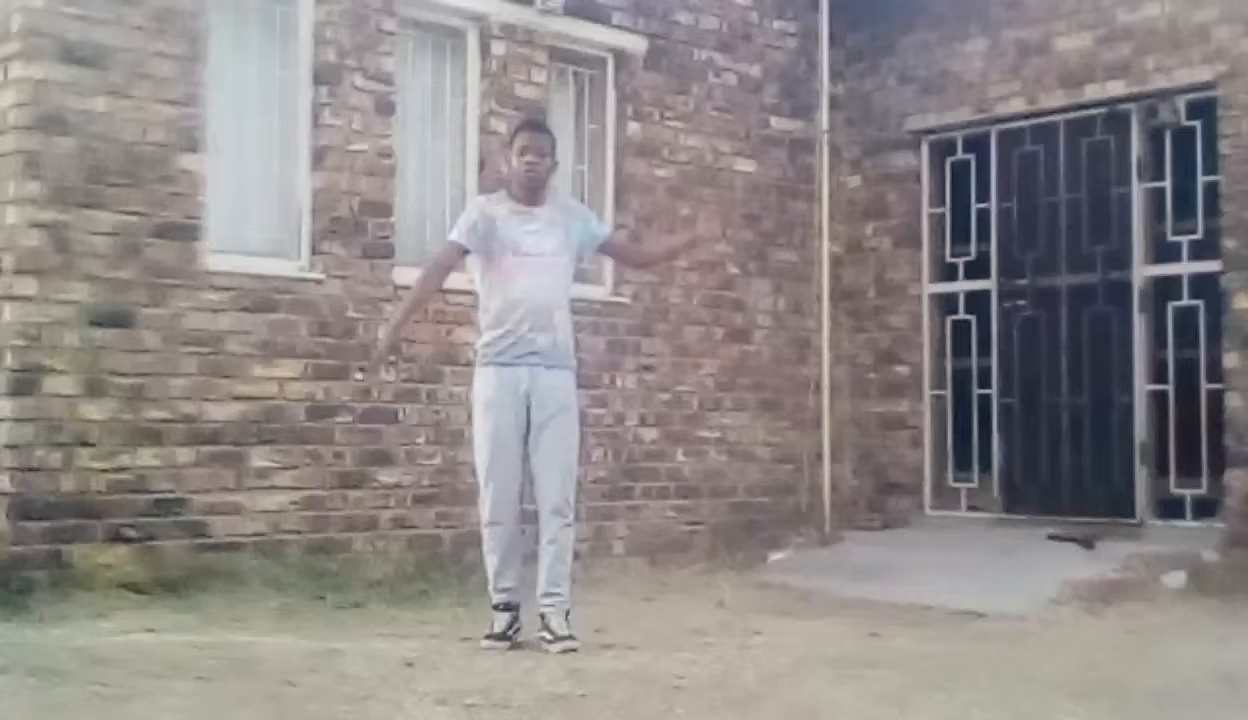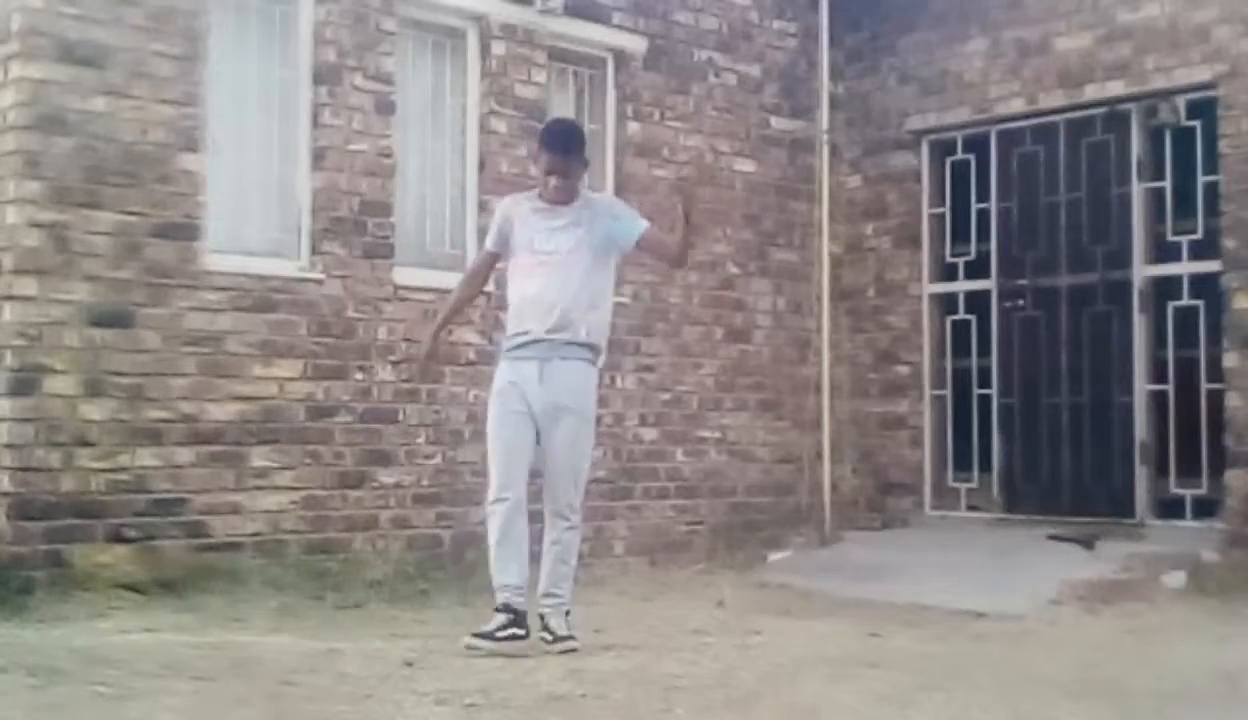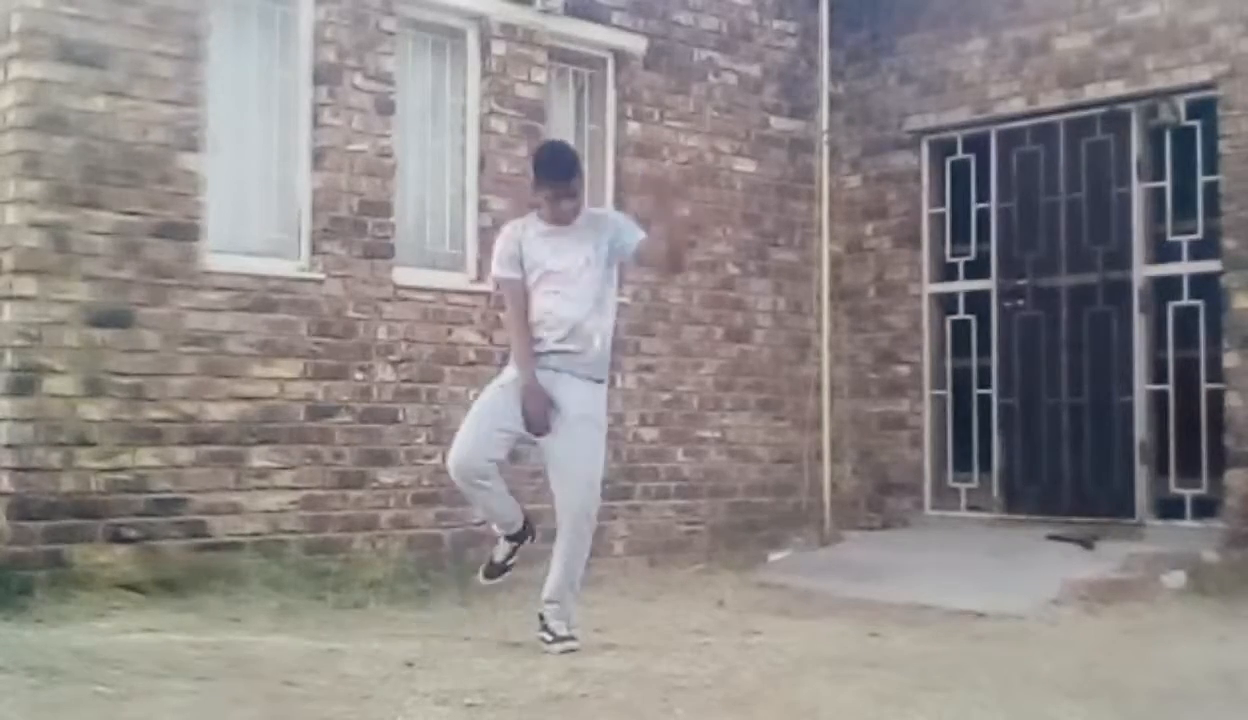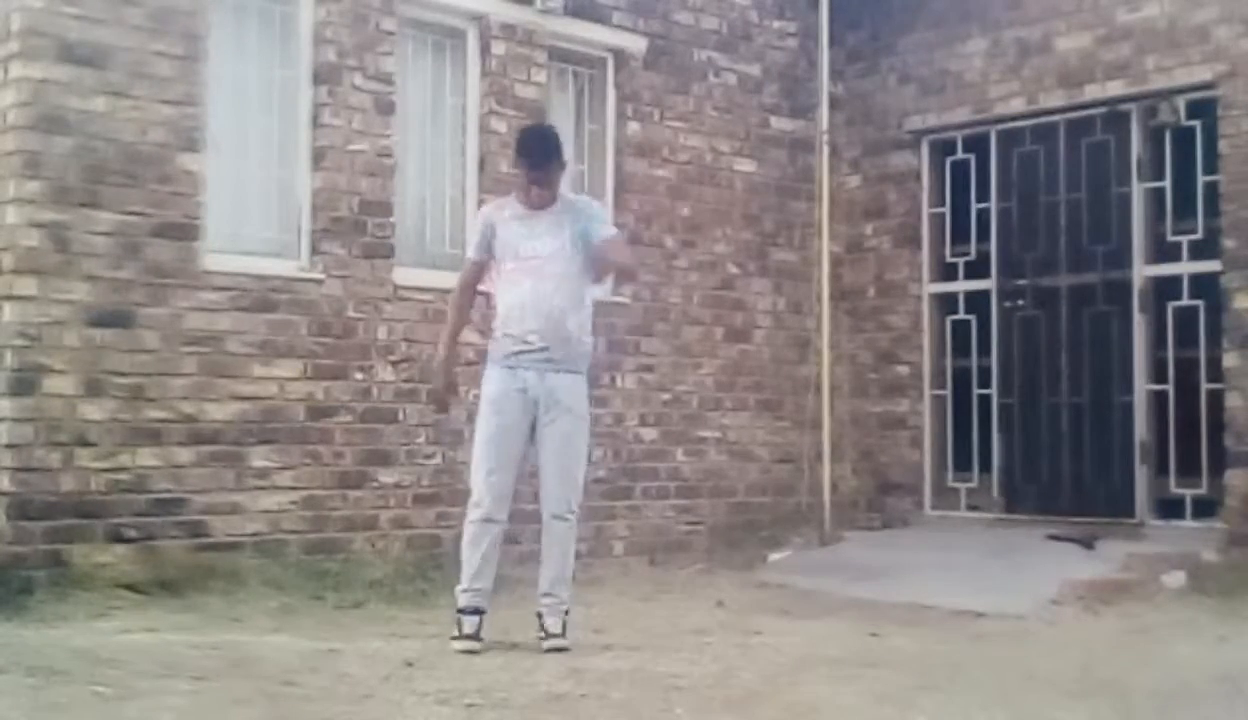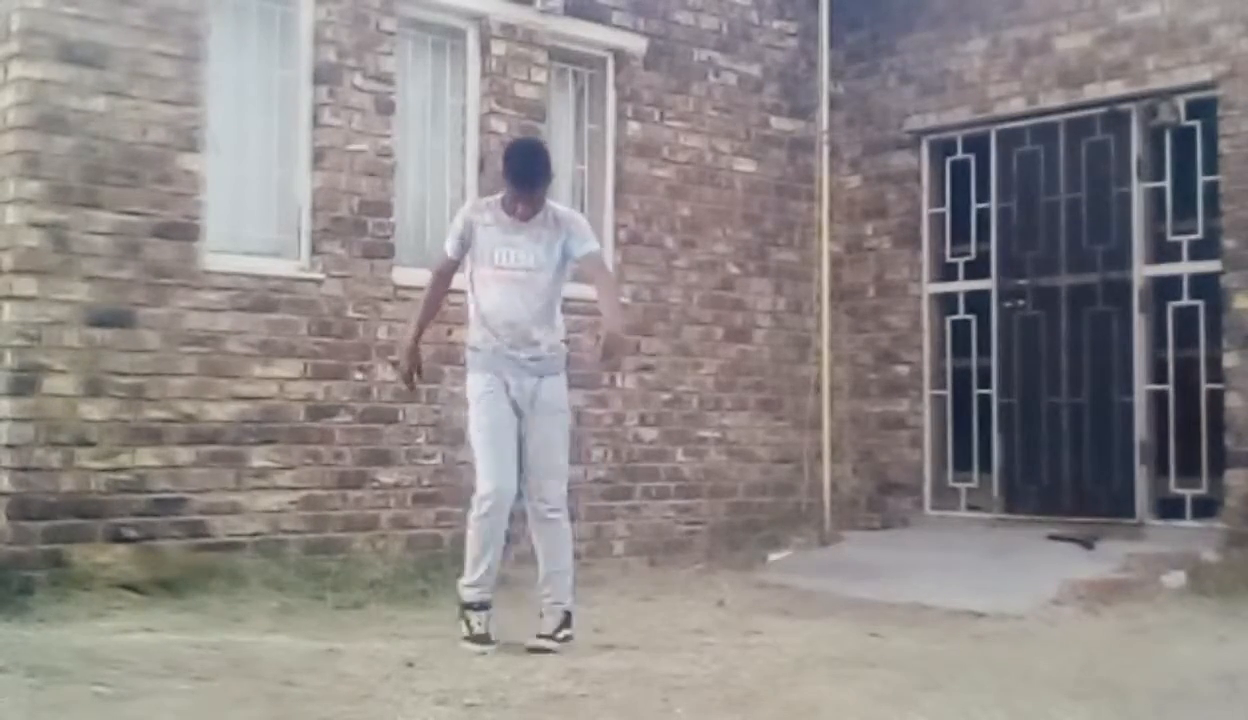
dt=1s
person 1, frame 1
left shoulder: (573, 216)
right shoulder: (484, 212)
left elbow: (638, 256)
right elbow: (439, 268)
left wrist: (695, 236)
right wrist: (394, 326)
left hip: (556, 371)
right hip: (498, 369)
left knee: (557, 499)
right knee: (498, 499)
left ankle: (554, 611)
right ankle: (504, 606)
person 1, frame 2
left shoulder: (607, 213)
right shoulder: (512, 211)
left elbow: (675, 255)
right elbow: (479, 273)
left wrist: (686, 213)
right wrist: (437, 328)
left hip: (573, 368)
right hip: (517, 365)
left knee: (564, 500)
right knee: (505, 490)
left ankle: (554, 611)
right ankle: (510, 609)
person 1, frame 3
left shoulder: (609, 227)
right shoulder: (515, 236)
left elbow: (670, 262)
right elbow: (516, 315)
right wrist: (529, 385)
left hip: (582, 384)
right hip: (526, 374)
left knee: (580, 506)
right knee: (465, 460)
left ankle: (556, 614)
right ankle: (514, 527)
person 1, frame 4
left shoulder: (586, 215)
right shoulder: (494, 216)
left elbow: (624, 263)
right elbow: (467, 287)
left wrist: (615, 263)
right wrist: (445, 357)
left hip: (565, 372)
right hip: (506, 369)
left knee: (562, 500)
right knee: (489, 492)
left ankle: (553, 611)
right ankle: (470, 608)
person 1, frame 5
left shoulder: (567, 225)
right shoulder: (474, 217)
left elbow: (600, 276)
right elbow: (443, 276)
left wrist: (613, 322)
right wrist: (413, 342)
left hip: (546, 374)
right hip: (489, 370)
left knee: (548, 498)
right knee: (494, 488)
left ankle: (556, 612)
right ankle: (476, 602)
